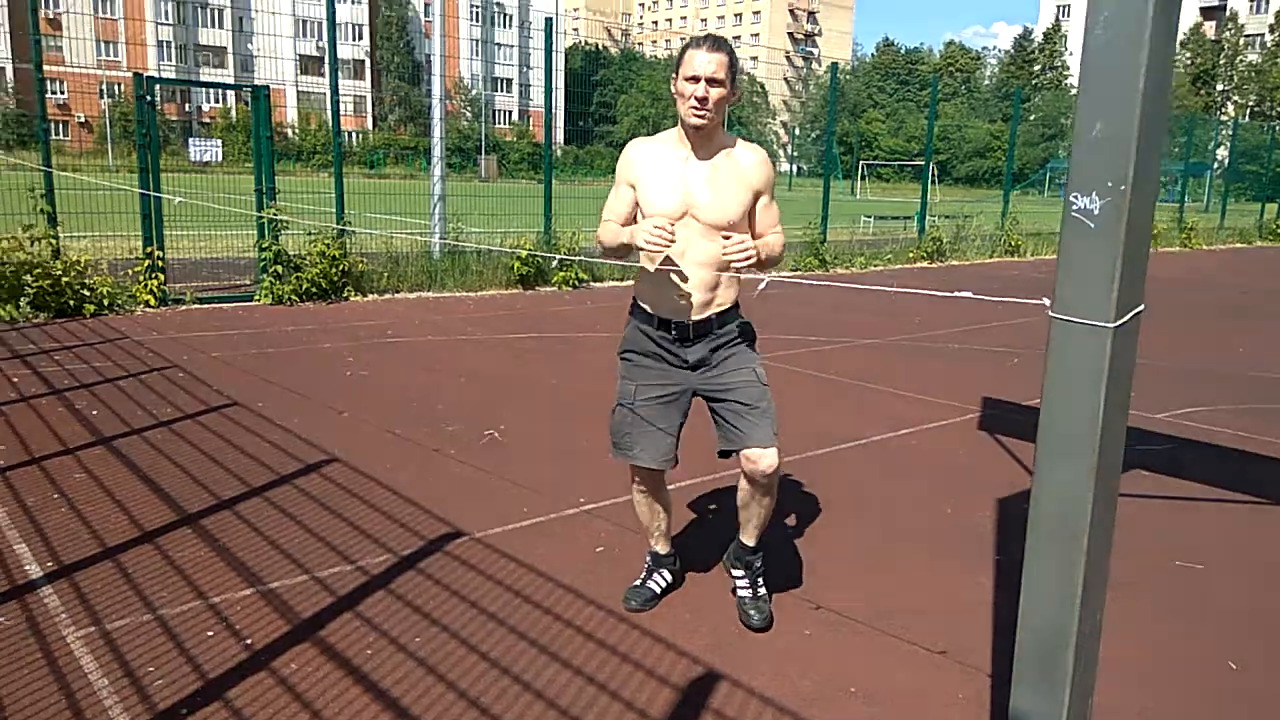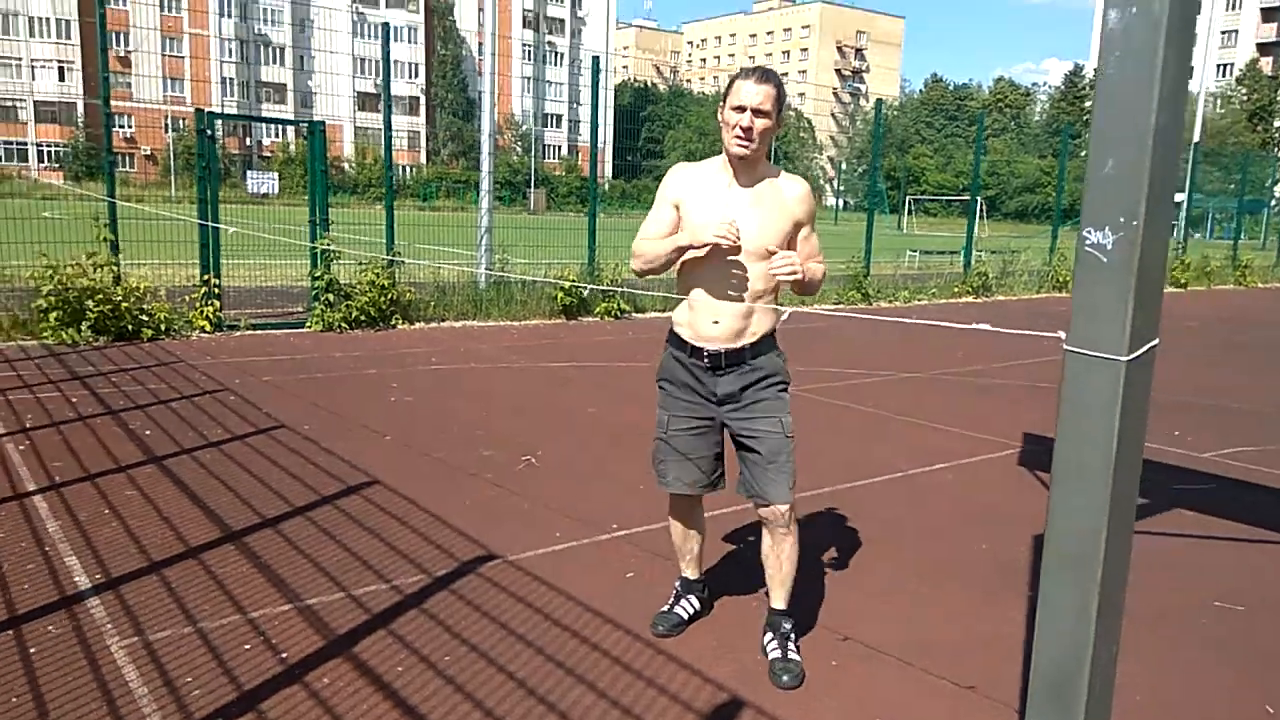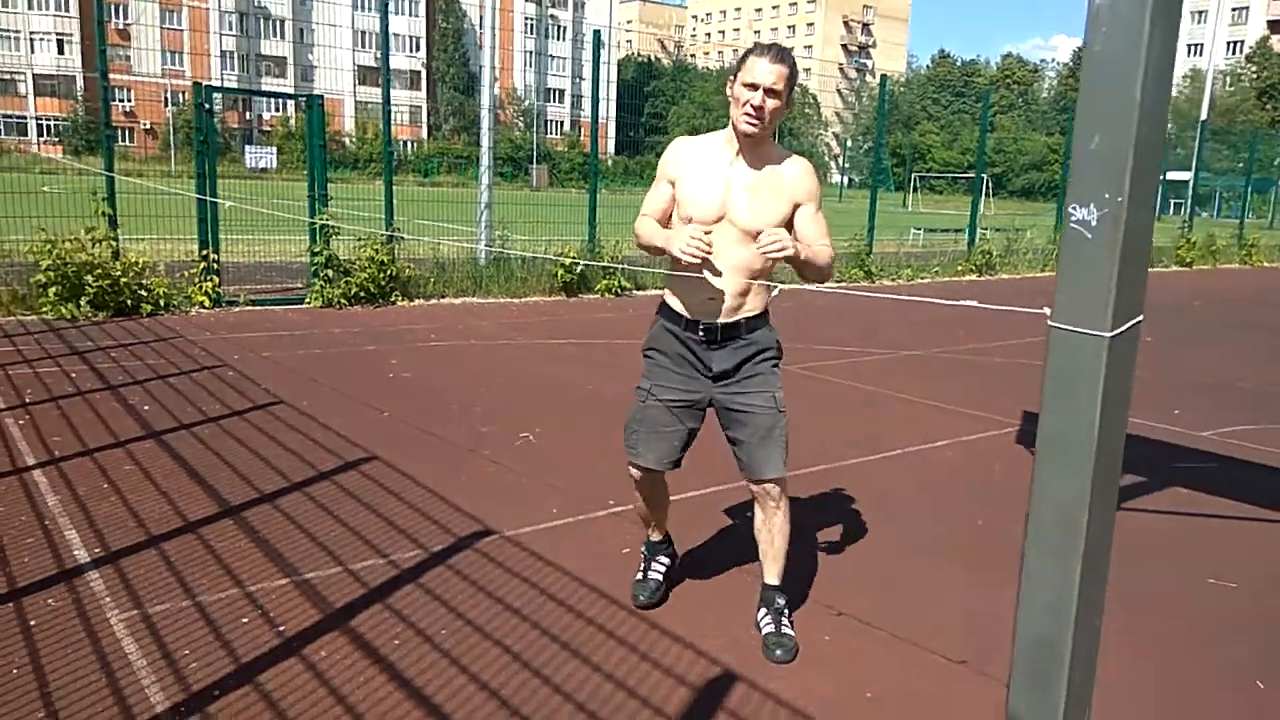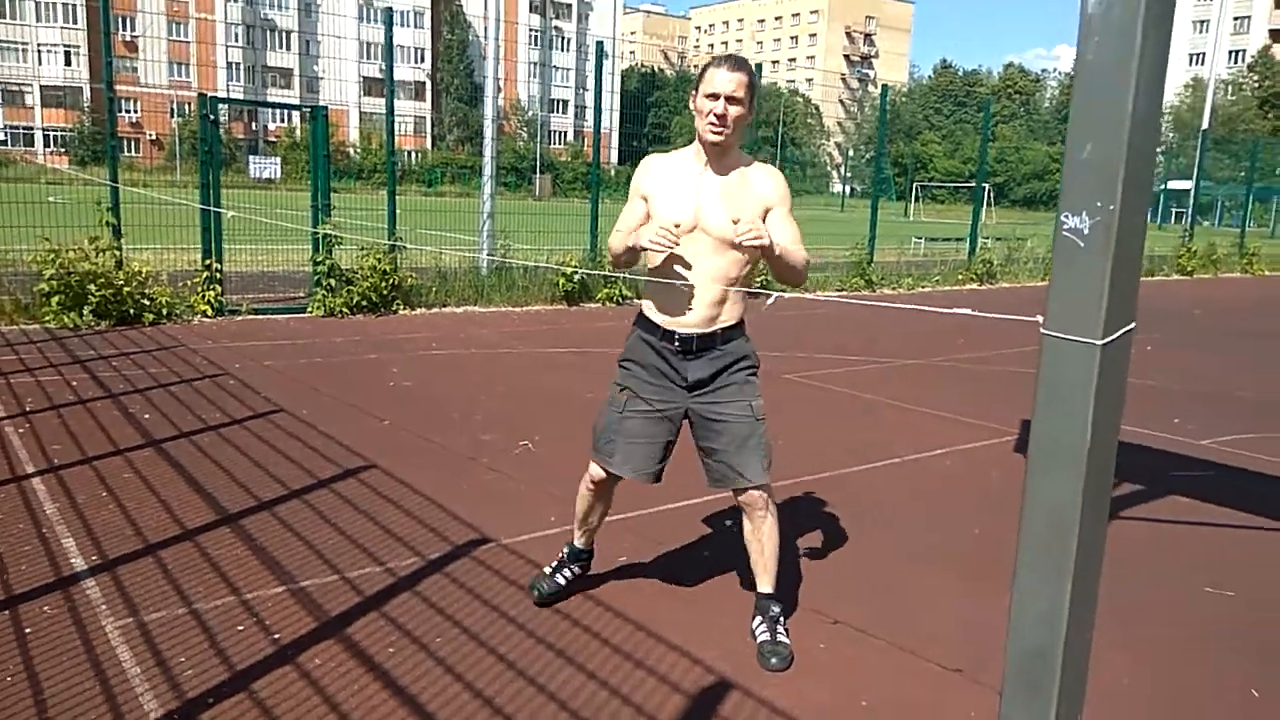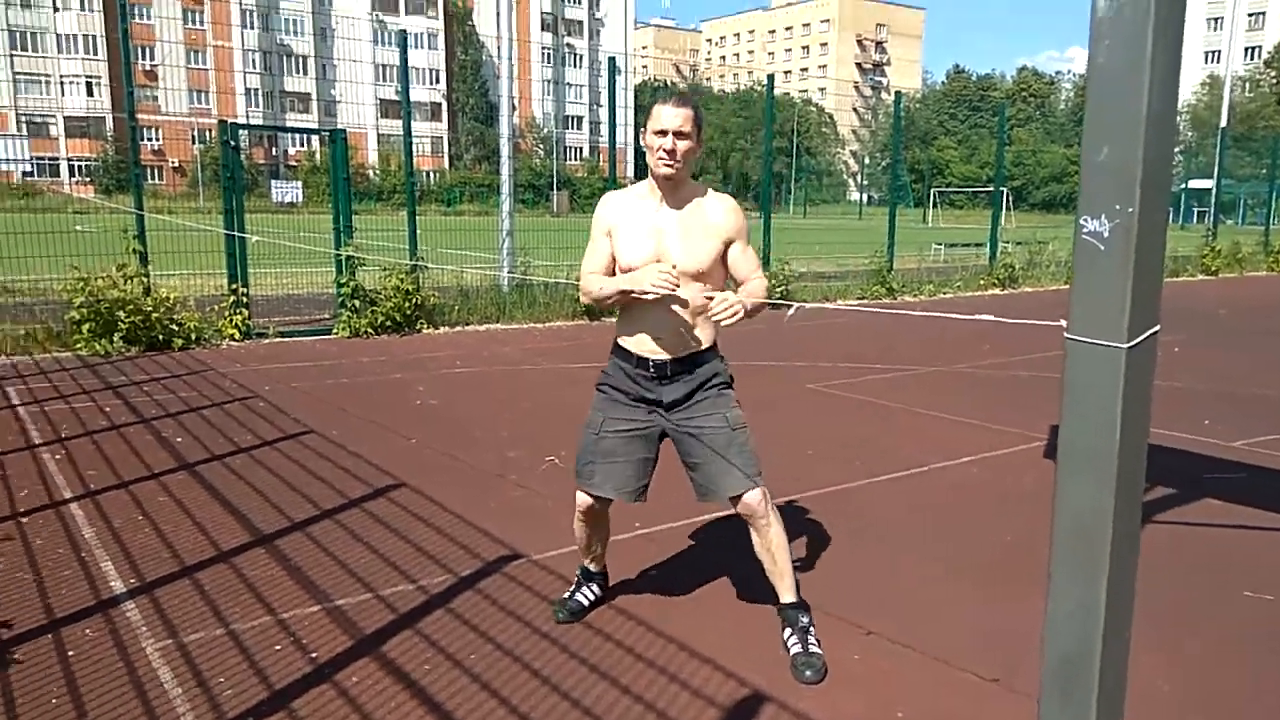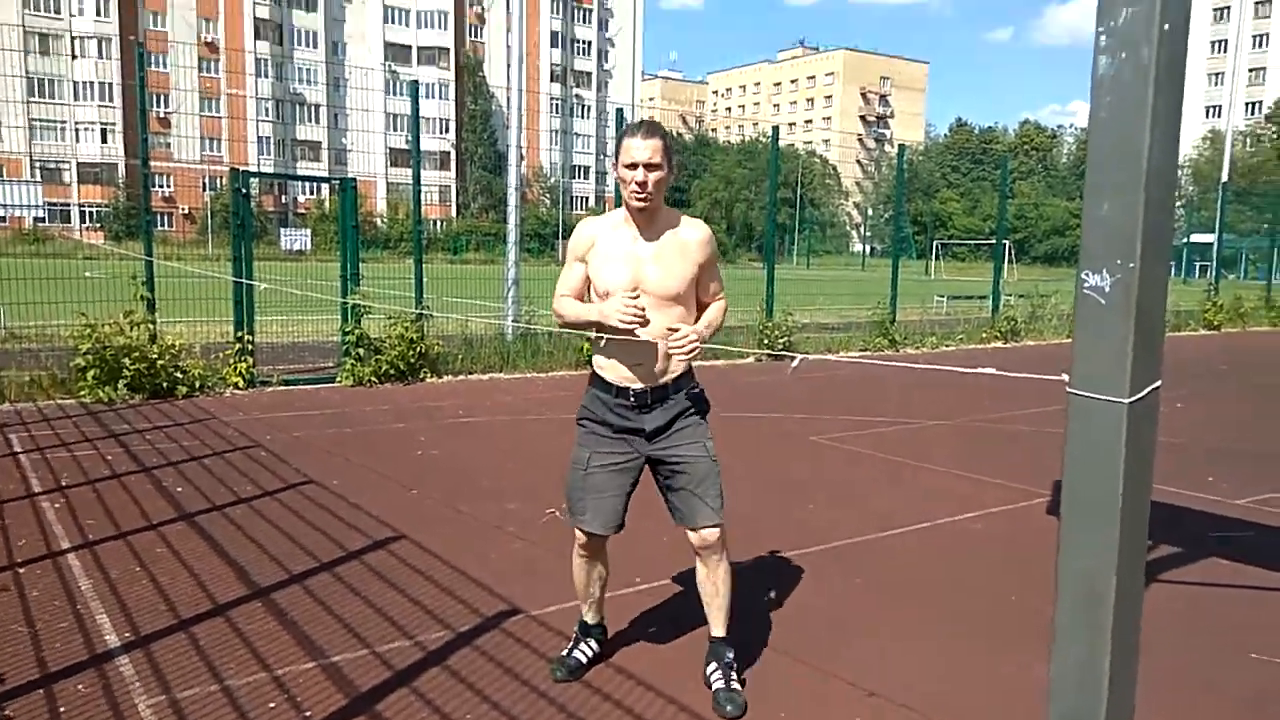
dt=0.2s
person 1, frame 1
left shoulder: (752, 162)
right shoulder: (639, 155)
left elbow: (773, 239)
right elbow: (606, 232)
left wrist: (757, 250)
right wrist: (634, 235)
left hip: (724, 337)
right hip: (651, 337)
left knee: (762, 464)
right knee: (645, 467)
left ankle: (746, 557)
right ankle: (662, 561)
person 1, frame 2
left shoulder: (794, 193)
right shoulder: (683, 179)
left elbow: (815, 274)
right elbow: (639, 261)
left wrist: (799, 271)
right wrist: (689, 238)
left hip: (757, 369)
right hip: (686, 364)
left knee: (776, 508)
right knee: (682, 492)
left ankle: (779, 625)
right ankle: (692, 588)
person 1, frame 3
left shoulder: (797, 175)
right shoulder: (683, 153)
left elbow: (824, 264)
right elbow: (643, 225)
left wrist: (797, 251)
right wrist: (668, 239)
left hip: (749, 345)
right hip: (676, 337)
left knee: (768, 484)
right knee: (643, 465)
left ankle: (773, 601)
right ankle: (659, 551)
person 1, frame 4
left shoulder: (766, 182)
right shoulder: (654, 170)
left elbow: (798, 274)
right elbow: (615, 251)
left wrist: (768, 247)
right wrist: (637, 239)
left hip: (723, 356)
right hip: (652, 349)
left knee: (754, 492)
right knee: (601, 472)
left ankle: (768, 609)
right ankle: (577, 556)
person 1, frame 5
left shoulder: (723, 211)
right shoulder: (615, 206)
left elbow: (755, 282)
right elbow: (588, 290)
left wrist: (742, 302)
right wrist: (630, 280)
left hip: (699, 377)
right hip: (628, 376)
left knee: (753, 501)
right knee: (590, 499)
left ankle: (795, 619)
right ankle: (593, 577)
person 1, frame 6
left shoulder: (696, 236)
right shoulder: (589, 234)
left elbow: (716, 301)
right elbow: (564, 306)
left wrist: (701, 331)
right wrist: (600, 312)
left hip: (676, 404)
right hip: (607, 404)
left knee: (708, 536)
right knee: (589, 534)
left ankle: (722, 654)
right ankle: (590, 631)
